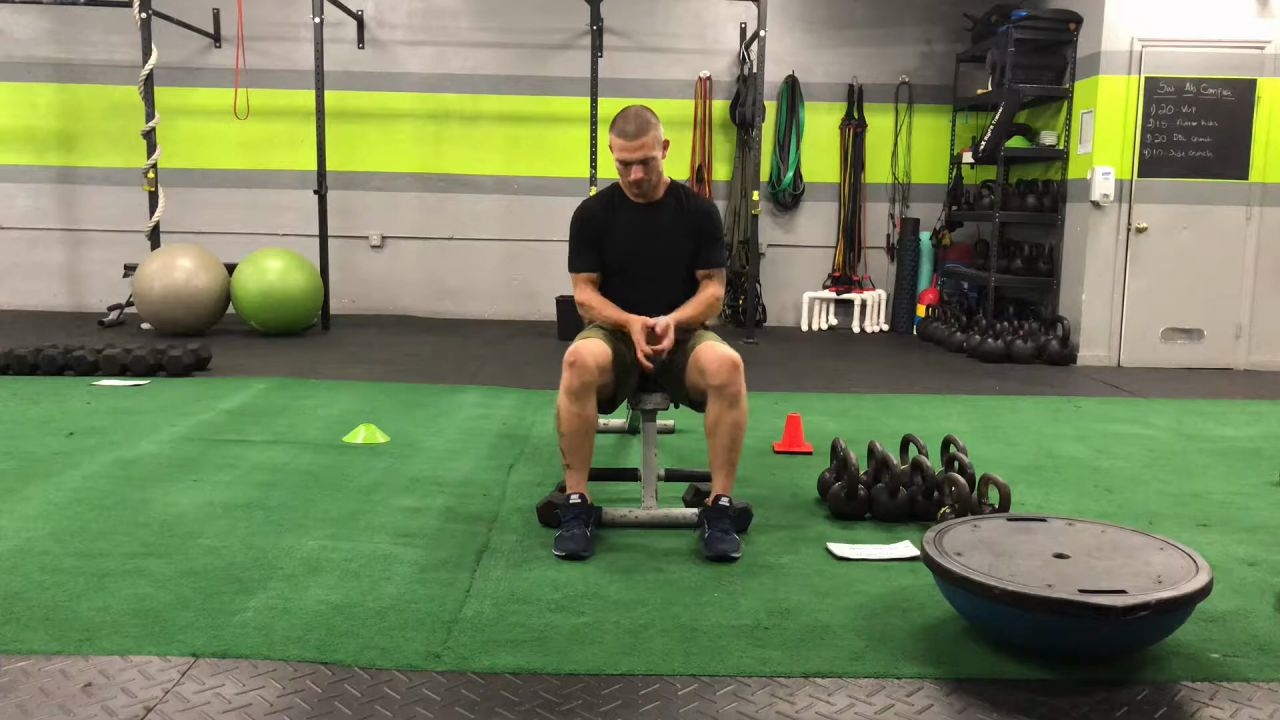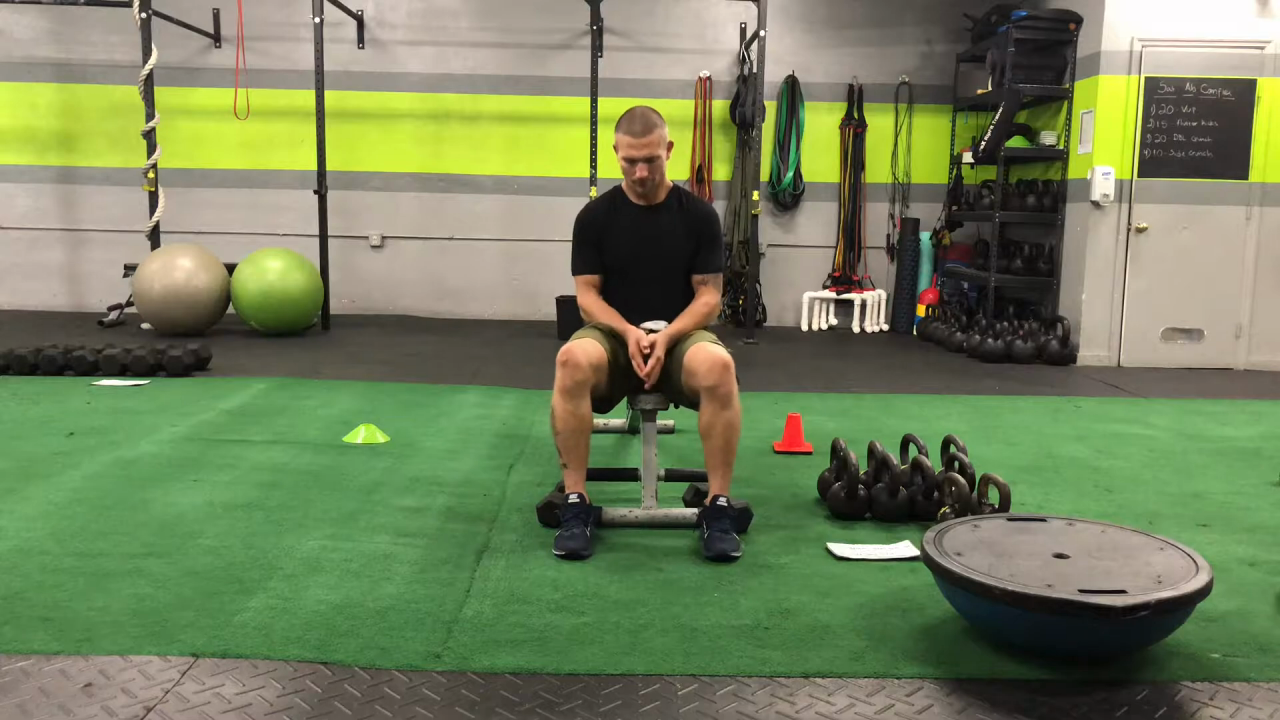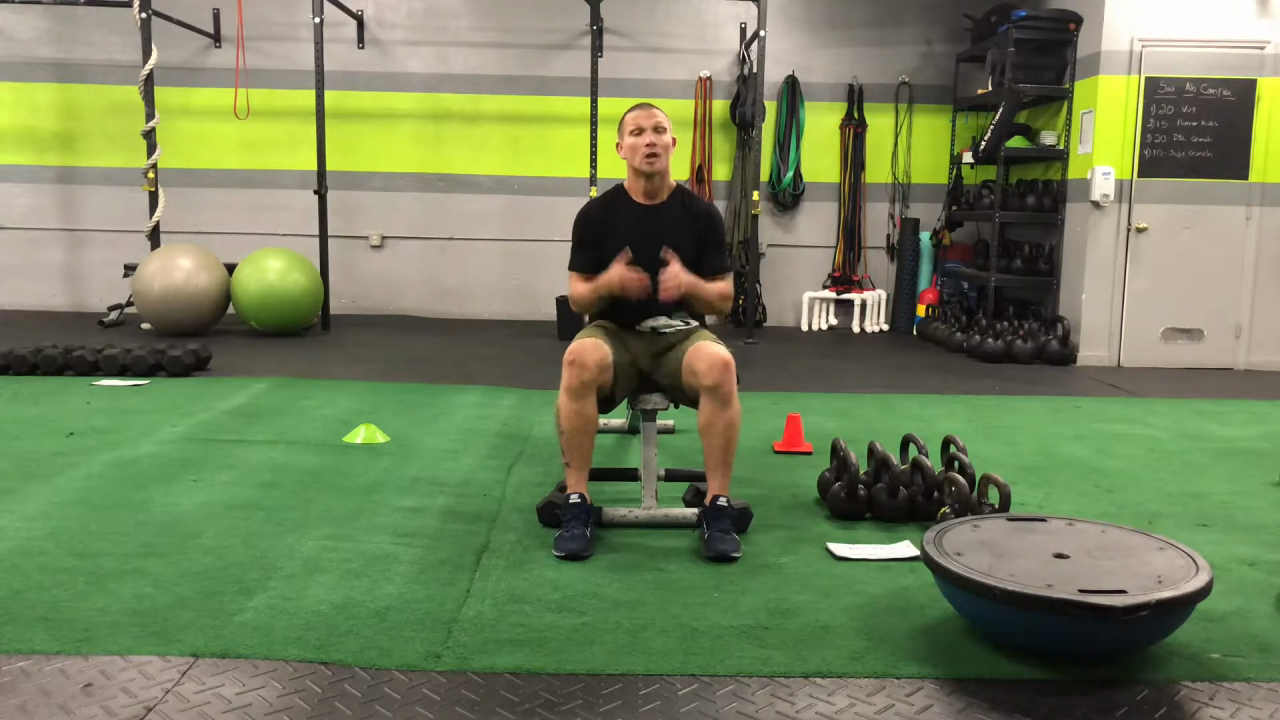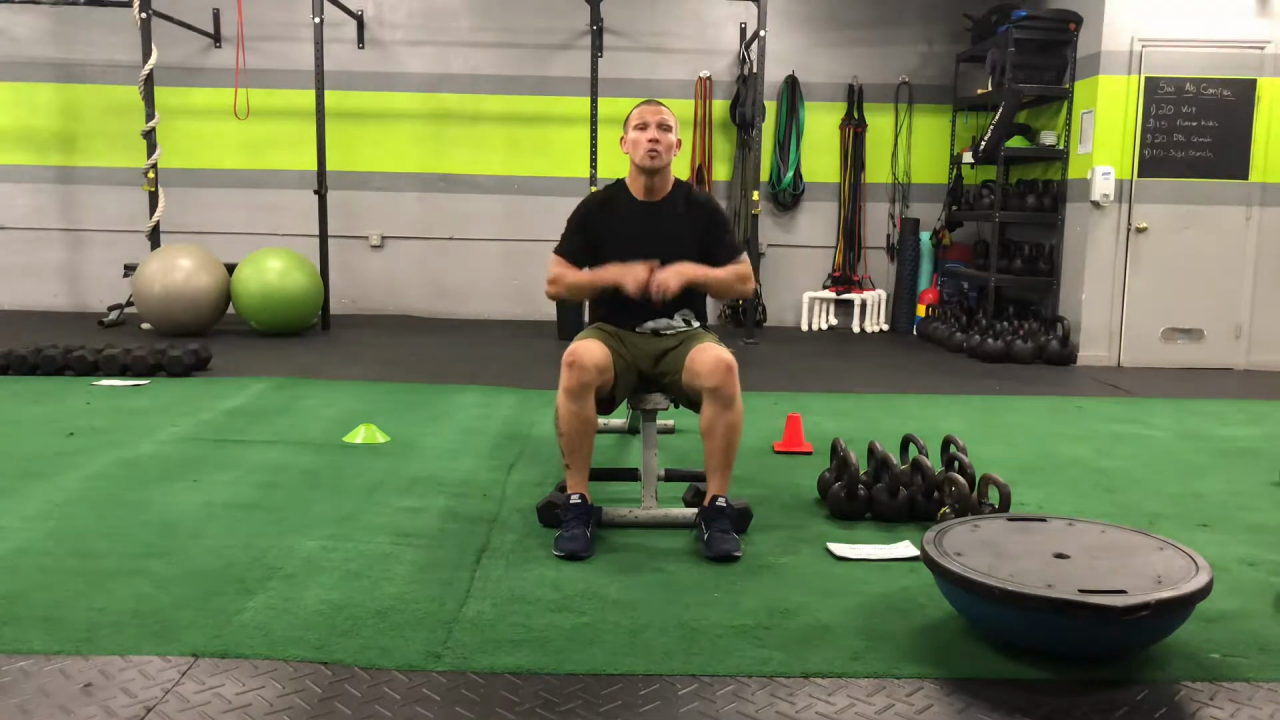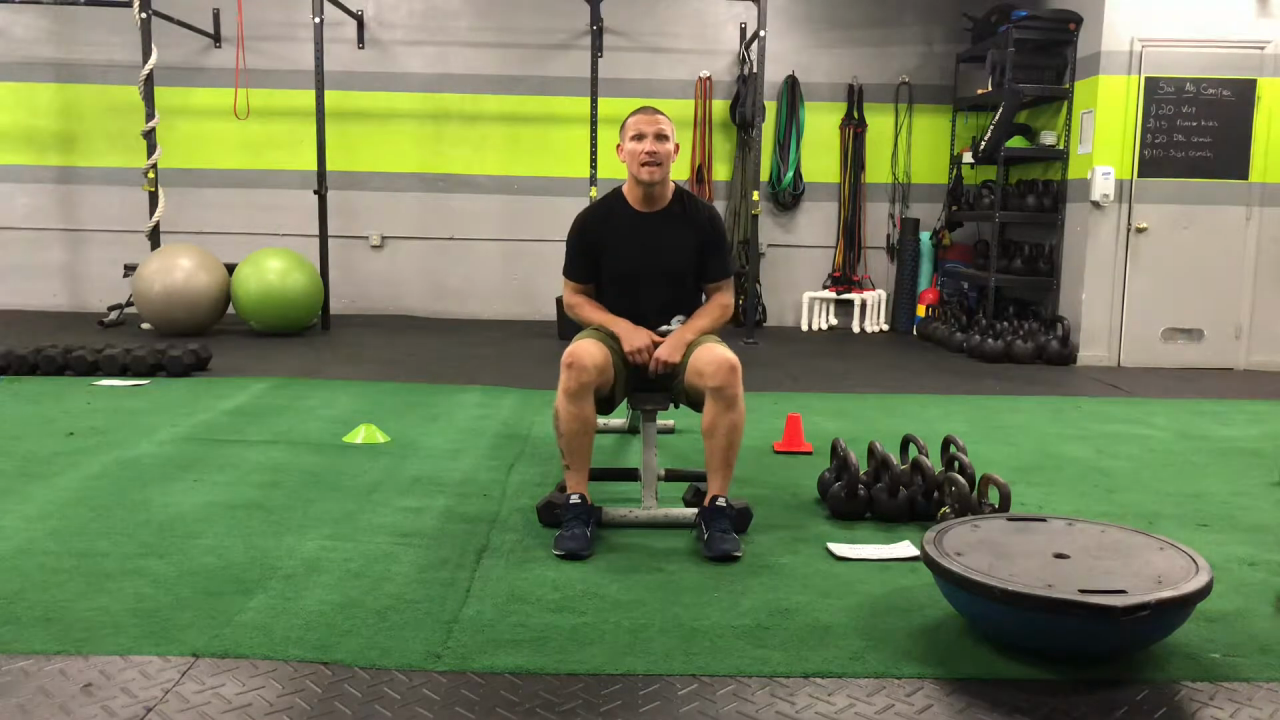
dt=0.5s
person 1, frame 1
left shoulder: (698, 210)
right shoulder: (592, 212)
left elbow: (713, 287)
right elbow: (584, 292)
left wrist: (674, 320)
right wrist: (630, 322)
left hip: (682, 334)
right hip: (616, 333)
left knee: (728, 365)
right knee: (579, 360)
left ankle: (718, 507)
right ankle: (576, 504)
person 1, frame 2
left shoulder: (699, 214)
right shoulder: (595, 215)
left elbow: (709, 295)
right elbow: (588, 294)
left wrist: (666, 337)
right wrist: (628, 332)
left hip: (680, 335)
right hip: (615, 334)
left knee: (718, 366)
right knee: (572, 360)
left ankle: (717, 507)
right ankle: (576, 504)
person 1, frame 3
left shoulder: (701, 213)
right shoulder: (597, 213)
left elbow: (722, 298)
right elbow: (577, 297)
left wrist: (690, 284)
right wrist: (606, 284)
left hip: (681, 333)
right hip: (616, 330)
left knee: (720, 366)
right knee: (578, 360)
left ankle: (717, 507)
right ankle: (577, 504)
person 1, frame 4
left shoulder: (702, 208)
right shoulder: (596, 209)
left elbow: (743, 282)
right elbow: (555, 283)
left wrist: (690, 272)
right wrist: (613, 274)
left hip: (681, 333)
right hip: (617, 332)
left knee: (722, 368)
right knee: (577, 362)
left ankle: (715, 508)
right ankle: (577, 505)
person 1, frame 5
left shoulder: (702, 218)
right shoulder: (594, 220)
left elbow: (722, 299)
right elbow: (575, 298)
left wrist: (682, 337)
right wrist: (623, 328)
left hip: (682, 338)
right hip: (616, 335)
left knee: (725, 367)
right knee: (577, 362)
left ankle: (716, 508)
right ankle: (577, 504)
